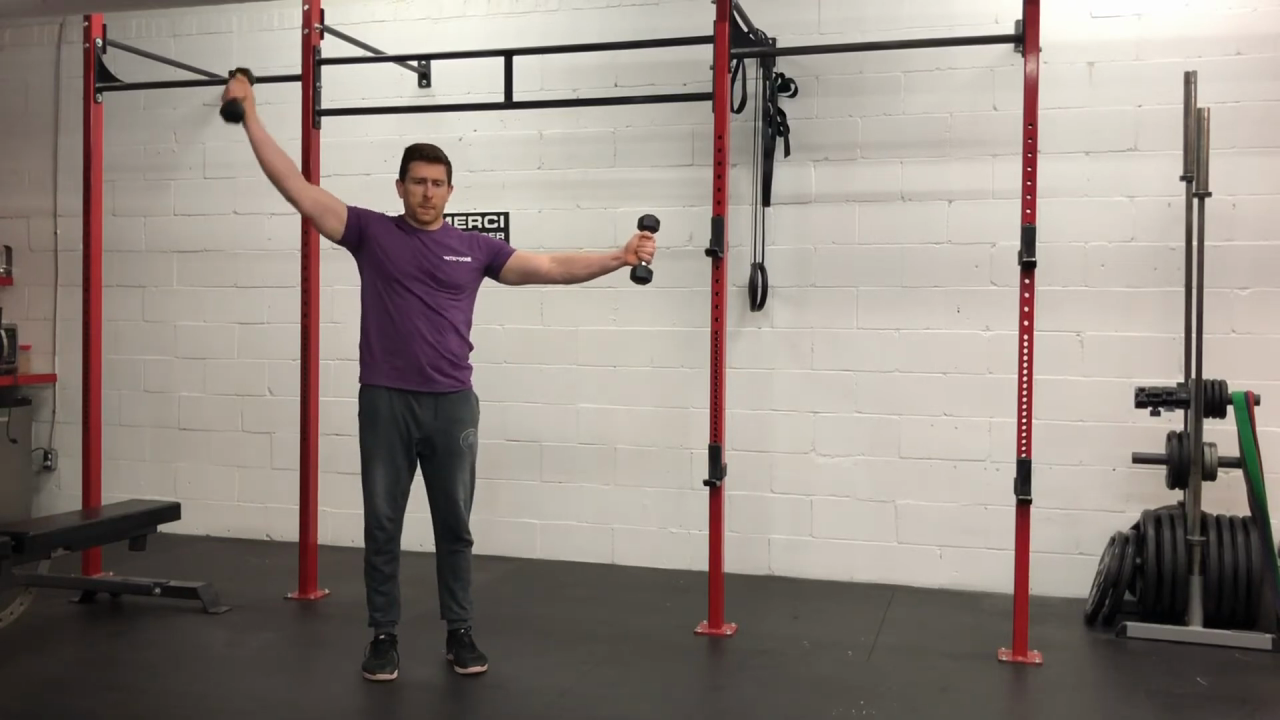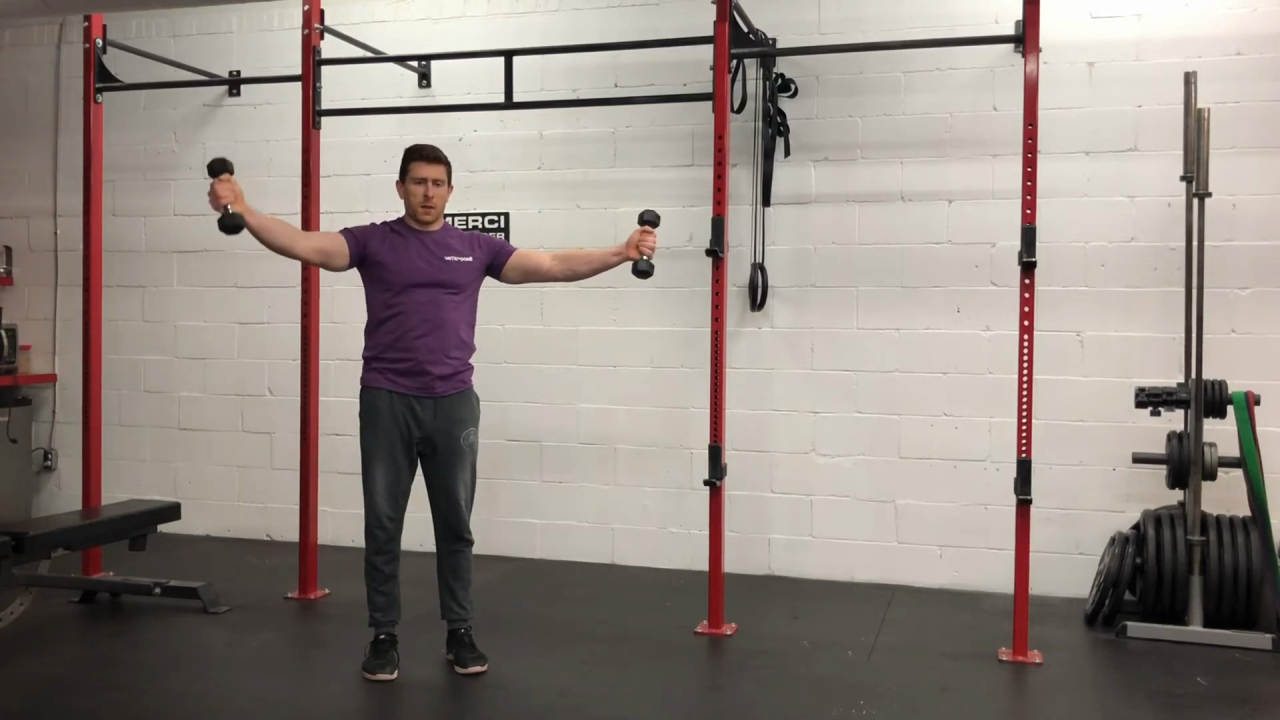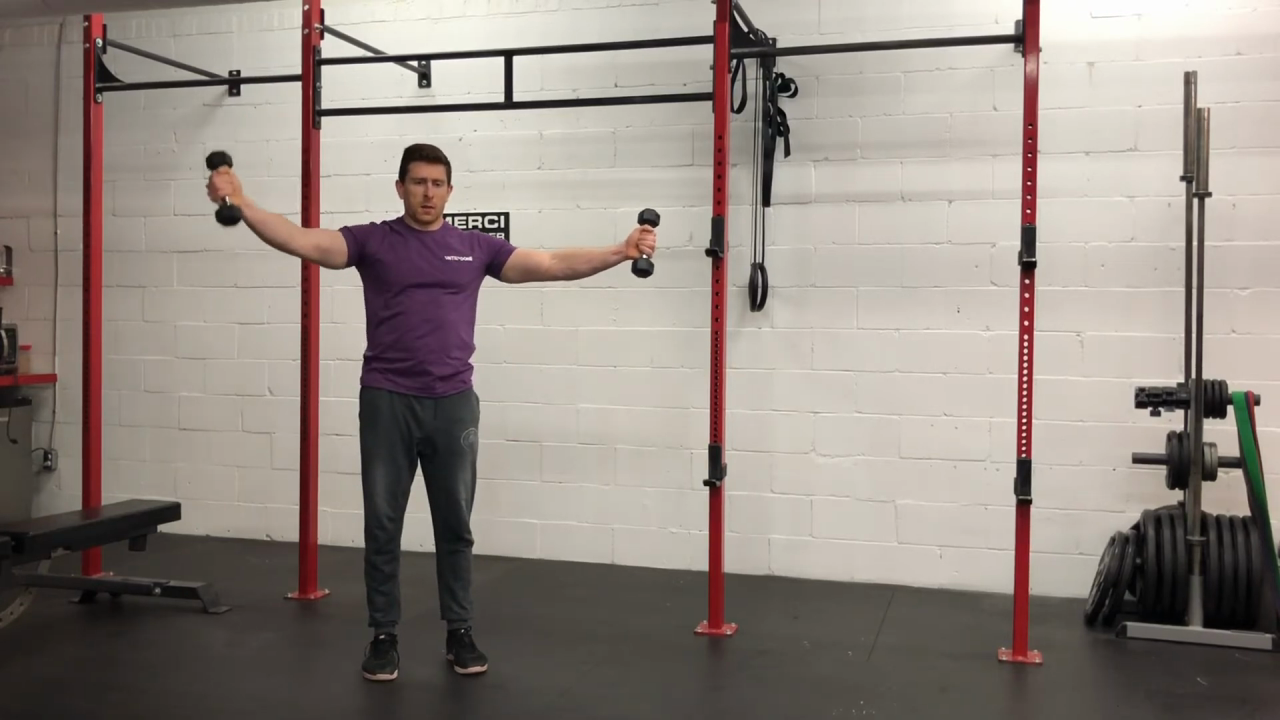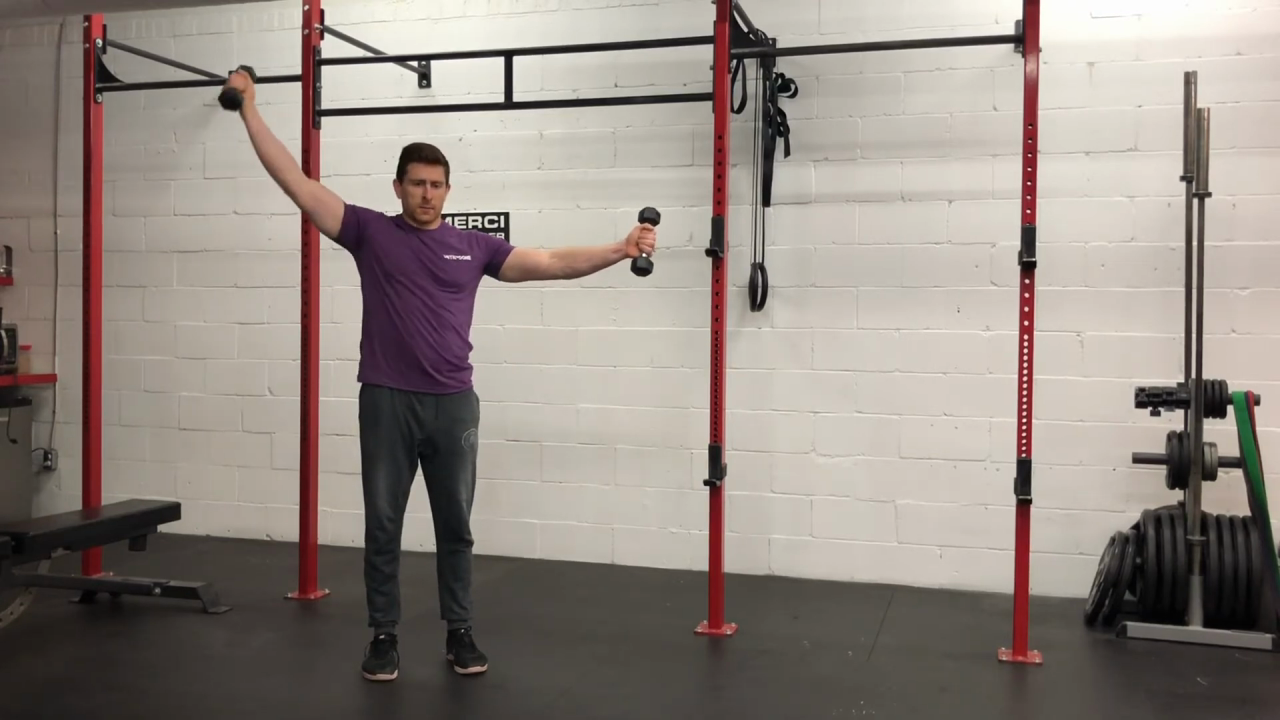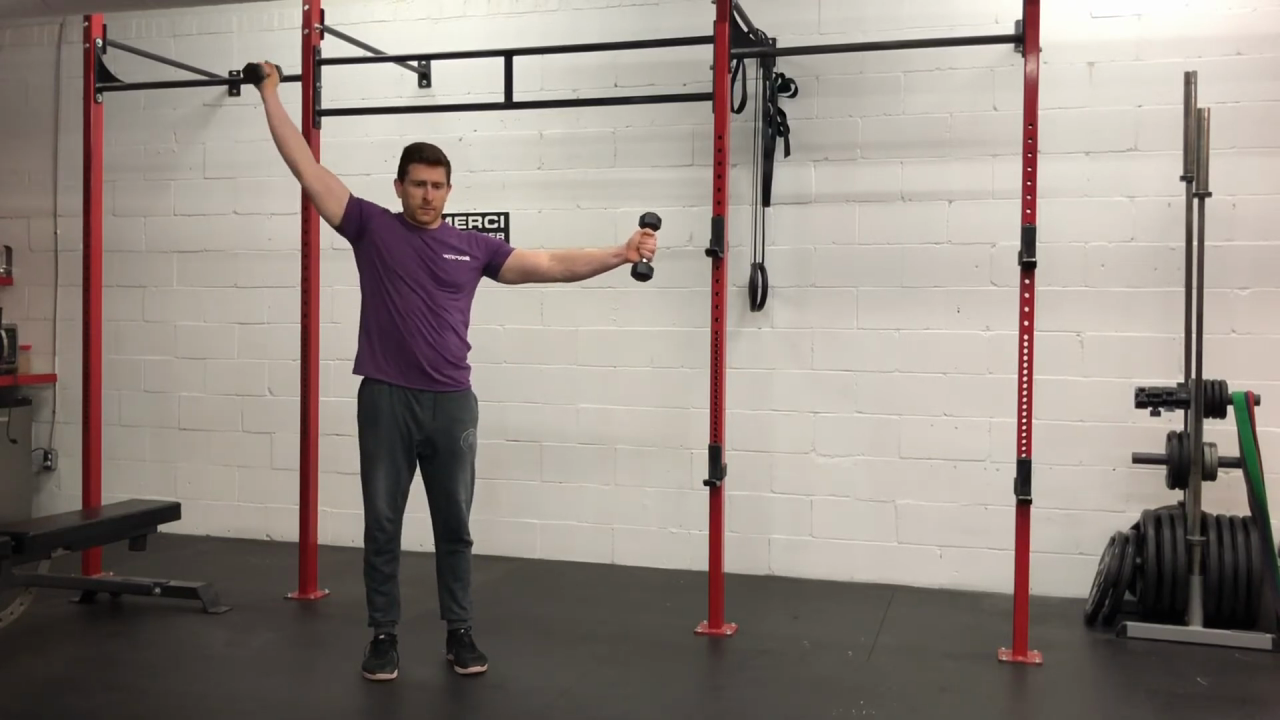
dt=0.4s
person 1, frame 1
left shoulder: (474, 247)
right shoulder: (372, 234)
left elbow: (548, 267)
right elbow: (299, 190)
left wrist: (618, 258)
right wrist: (250, 114)
left hip: (452, 404)
right hip: (385, 402)
left knee: (454, 527)
right knee: (382, 527)
left ankle: (459, 632)
right ankle: (384, 635)
person 1, frame 2
left shoulder: (475, 247)
right shoulder: (373, 241)
left elbow: (550, 265)
right elbow: (304, 245)
left wrist: (620, 253)
right wrist: (241, 209)
left hip: (453, 403)
right hip: (386, 401)
left knee: (455, 526)
right knee: (382, 526)
left ankle: (459, 632)
right ankle: (383, 635)
person 1, frame 3
left shoulder: (475, 247)
right shoulder: (373, 240)
left elbow: (551, 264)
right elbow: (303, 242)
left wrist: (620, 251)
right wrist: (240, 203)
left hip: (453, 404)
right hip: (386, 401)
left knee: (455, 526)
right knee: (382, 526)
left ankle: (459, 632)
right ankle: (383, 635)
person 1, frame 4
left shoulder: (473, 247)
right shoulder: (370, 232)
left elbow: (551, 263)
right elbow: (297, 184)
left wrist: (620, 249)
right wrist: (249, 107)
left hip: (453, 404)
right hip: (386, 402)
left knee: (455, 527)
right knee: (382, 527)
left ankle: (459, 632)
right ankle: (383, 635)
person 1, frame 5
left shoulder: (473, 247)
right shoulder: (372, 228)
left elbow: (550, 266)
right elbow: (306, 167)
left wrist: (620, 253)
right wrist: (270, 92)
left hip: (452, 402)
right hip: (385, 399)
left knee: (454, 527)
right knee: (382, 526)
left ankle: (459, 632)
right ankle: (383, 635)
